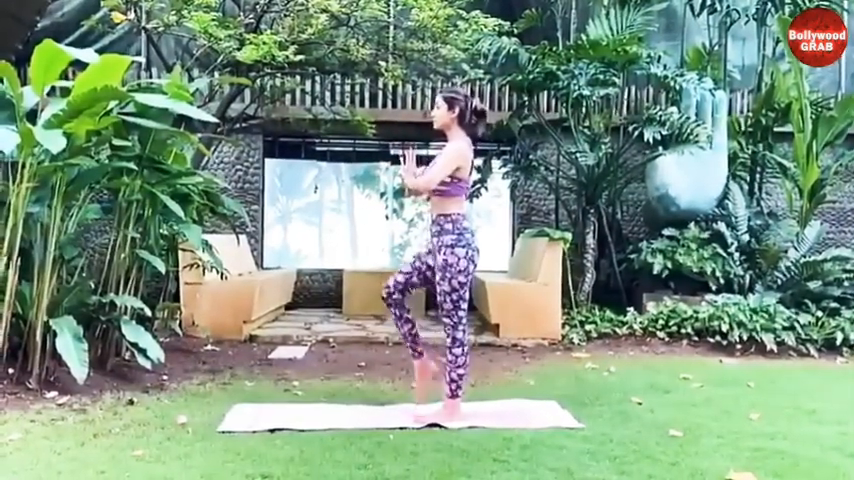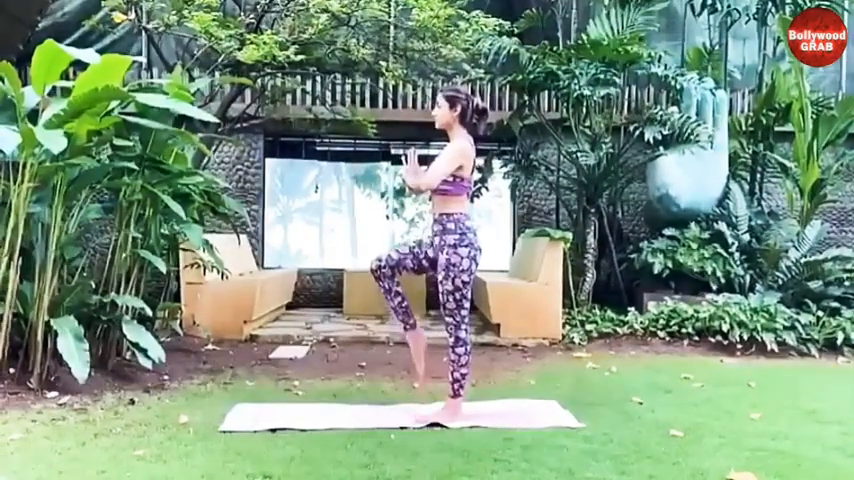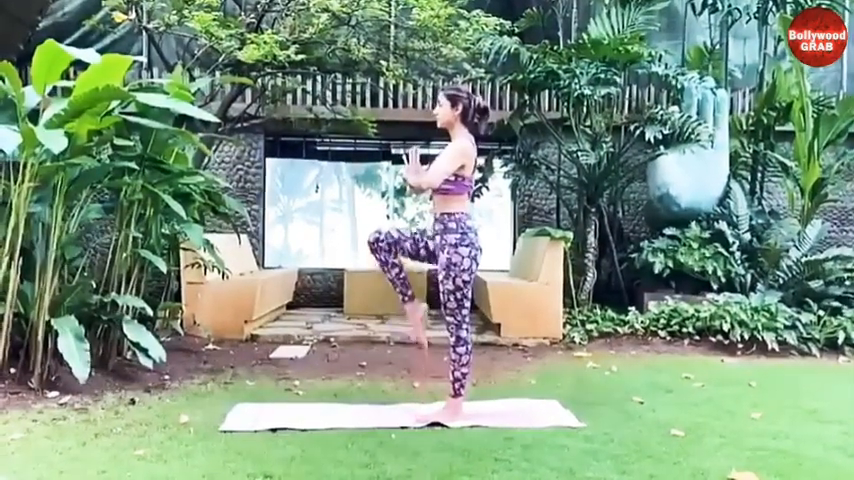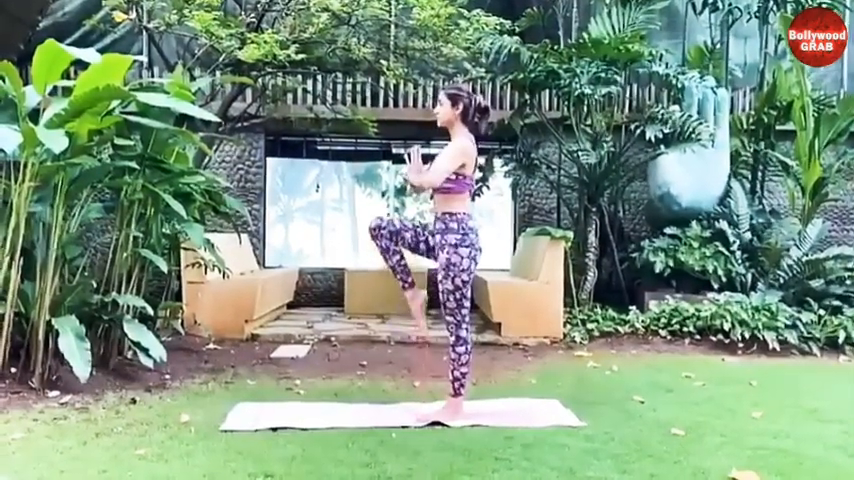
dt=0.3s
person 1, frame 1
left shoulder: (458, 147)
right shoulder: (452, 148)
left elbow: (424, 185)
right elbow: (422, 186)
left wrist: (410, 177)
right wrist: (412, 177)
left hip: (455, 239)
right hip: (442, 238)
left knee: (454, 322)
right knee: (393, 290)
left ankle: (452, 406)
right ankle: (421, 361)
person 1, frame 2
left shoulder: (460, 146)
right shoulder: (453, 147)
left elbow: (426, 183)
right elbow: (427, 184)
left wrist: (411, 176)
right wrist: (414, 176)
left hip: (456, 238)
right hip: (442, 236)
left knee: (456, 322)
right knee: (382, 266)
left ankle: (453, 405)
right ankle: (413, 332)
person 1, frame 3
left shoulder: (462, 145)
right shoulder: (455, 146)
left elbow: (428, 182)
right elbow: (427, 183)
left wrist: (413, 175)
right wrist: (415, 176)
left hip: (457, 236)
right hip: (442, 234)
left knee: (457, 321)
right knee: (380, 240)
left ankle: (455, 405)
right ankle: (412, 305)
person 1, frame 4
left shoulder: (462, 144)
right shoulder: (455, 145)
left elbow: (429, 181)
right elbow: (428, 181)
left wrist: (414, 173)
right wrist: (417, 173)
left hip: (456, 235)
right hip: (441, 232)
left knee: (456, 320)
right knee: (381, 227)
left ankle: (454, 404)
right ankle: (412, 292)
